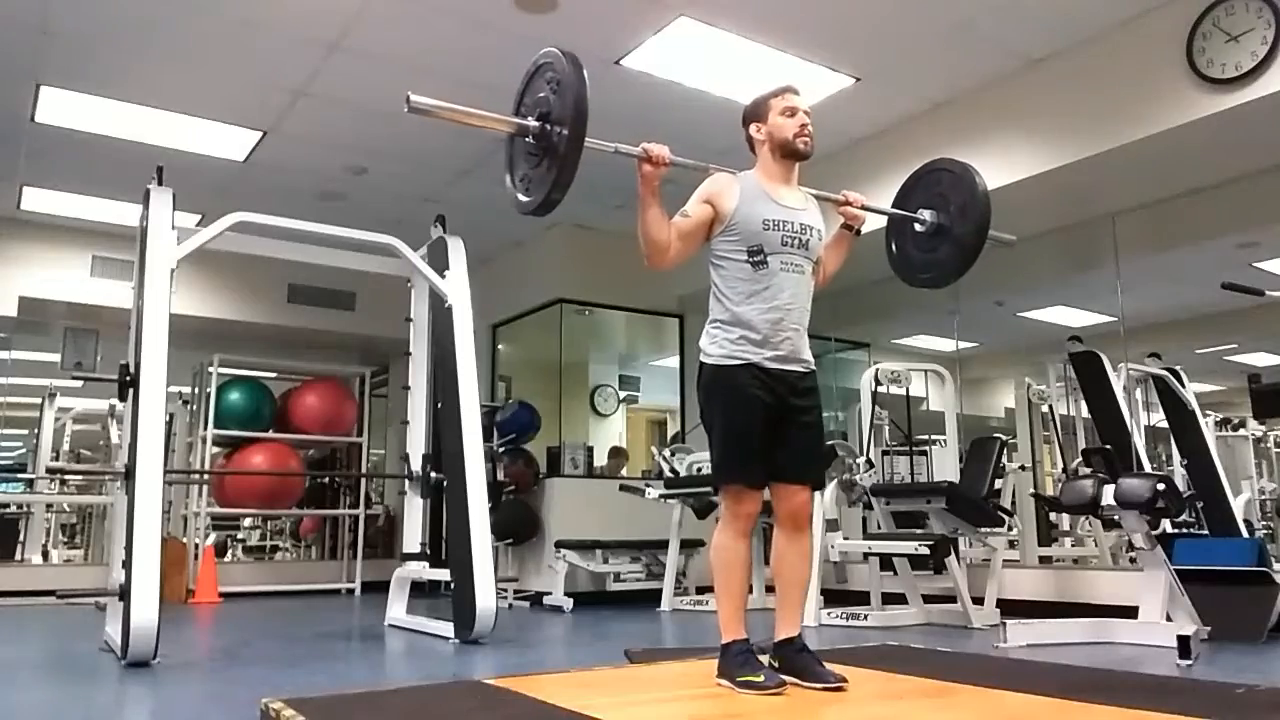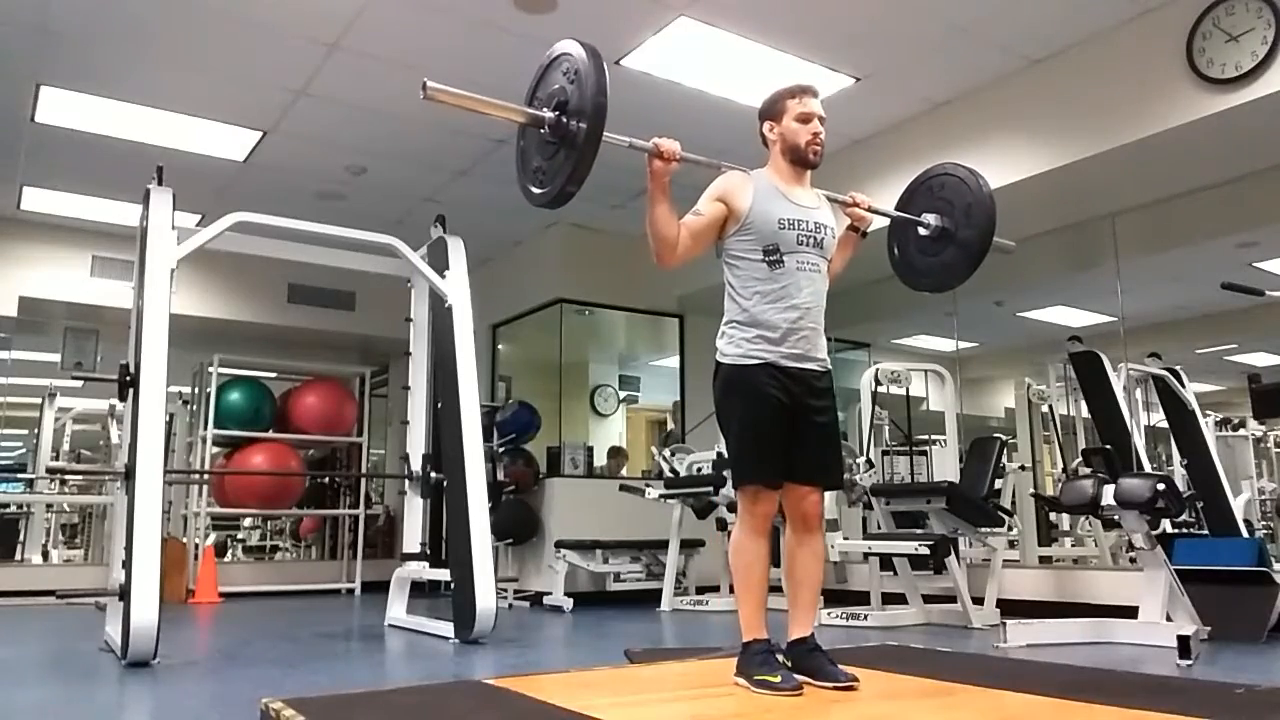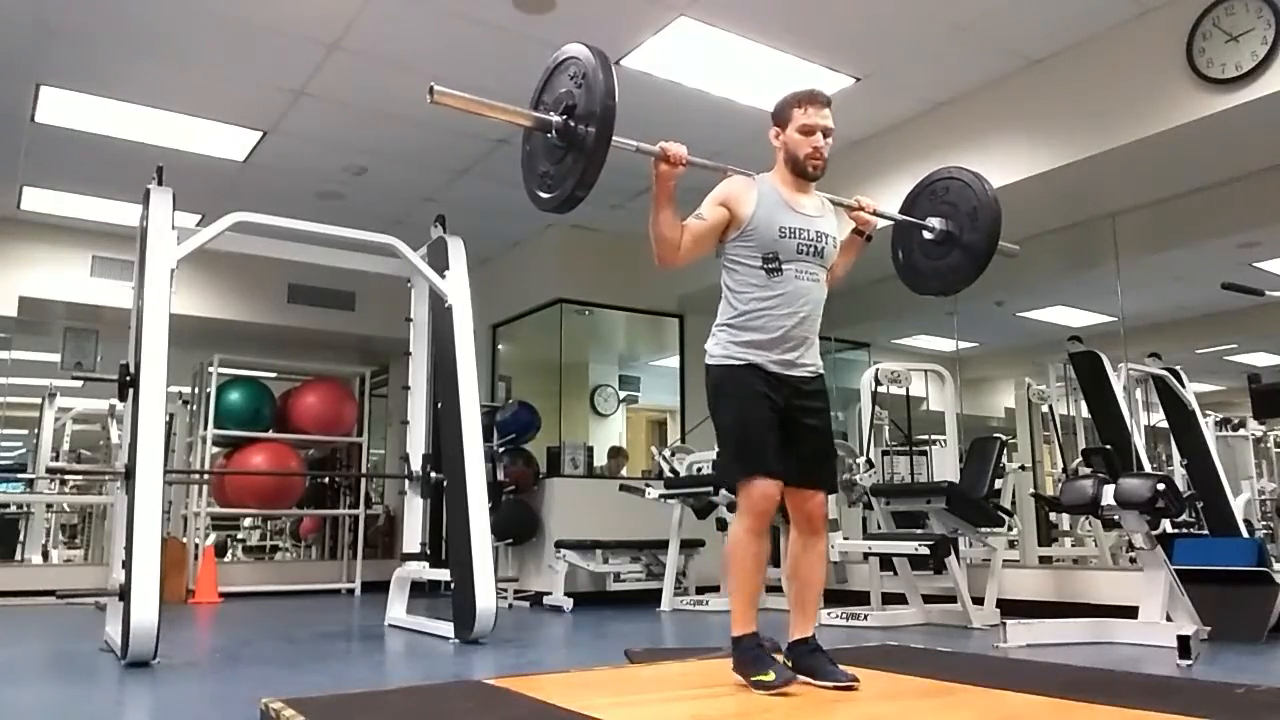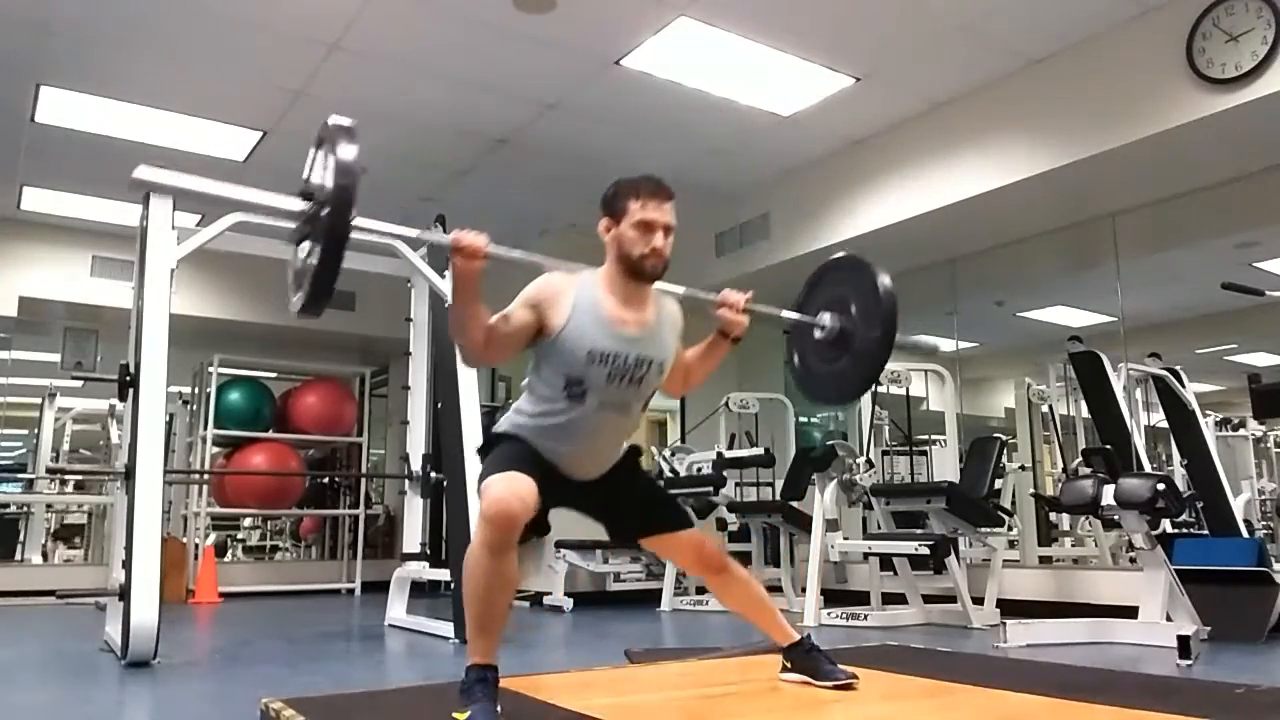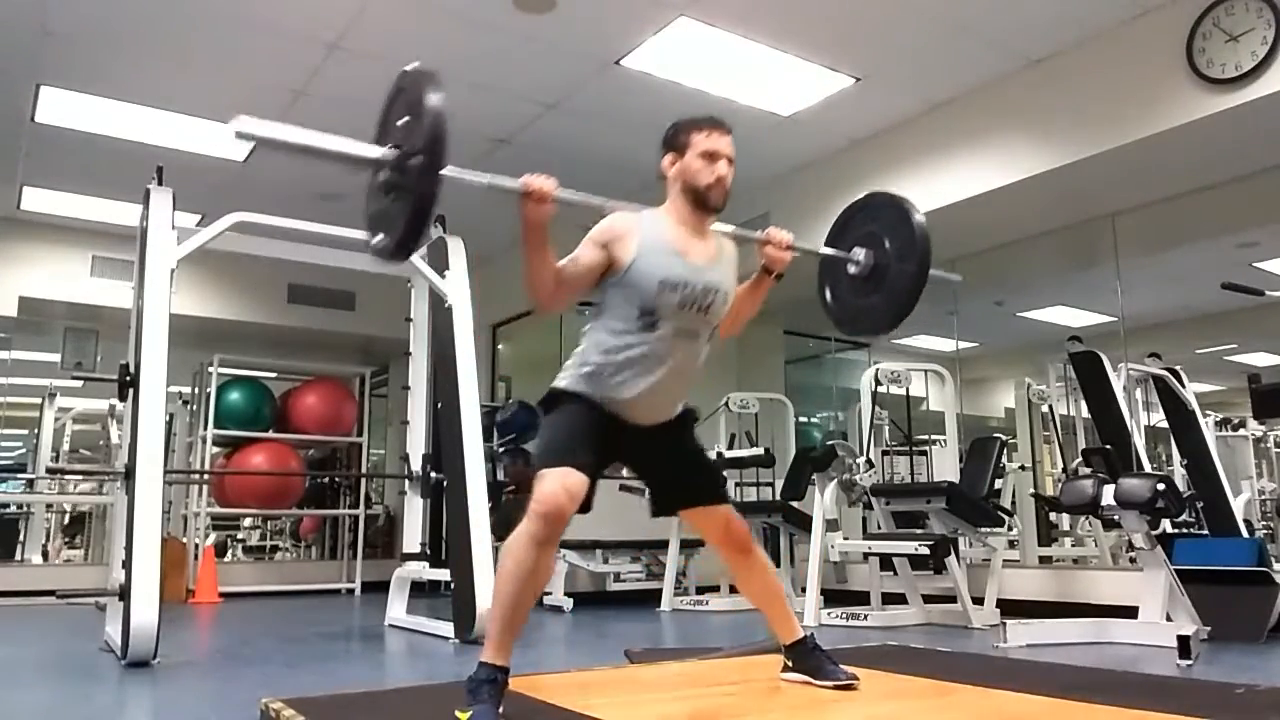
dt=1s
person 1, frame 1
left shoulder: (811, 207)
right shoulder: (724, 191)
right elbow: (660, 253)
left wrist: (849, 228)
right wrist: (649, 187)
left hip: (796, 370)
right hip: (734, 366)
left knee: (796, 508)
right knee: (741, 507)
left ankle: (789, 644)
right ankle: (734, 648)
person 1, frame 2
left shoulder: (823, 206)
right shoulder: (737, 189)
right elbow: (669, 251)
left wrist: (856, 231)
right wrist: (658, 182)
left hip: (812, 369)
right hip: (752, 365)
left knee: (809, 508)
right knee: (759, 506)
left ankle: (803, 644)
right ankle: (755, 648)
person 1, frame 3
left shoulder: (827, 211)
right shoulder: (740, 194)
right elbow: (672, 253)
left wrist: (859, 234)
right wrist: (663, 186)
left hip: (804, 375)
right hip: (742, 366)
left knee: (812, 511)
right knee: (758, 498)
left ankle: (802, 645)
right ankle: (746, 642)
person 1, frame 4
left shoulder: (670, 316)
right shoulder: (557, 294)
left elbow: (676, 381)
right elbow: (479, 352)
left wrist: (726, 334)
right wrist: (465, 282)
left hip: (607, 465)
right hip: (527, 447)
left knee: (707, 557)
right knee: (503, 510)
left ankle: (798, 652)
person 1, frame 5
left shoulder: (725, 251)
right shoulder: (627, 231)
right elbow: (548, 297)
left wrist: (769, 271)
right wrist: (536, 224)
left hip: (664, 416)
right hip: (589, 401)
left knee: (732, 532)
right knee: (550, 507)
left ankle: (798, 650)
